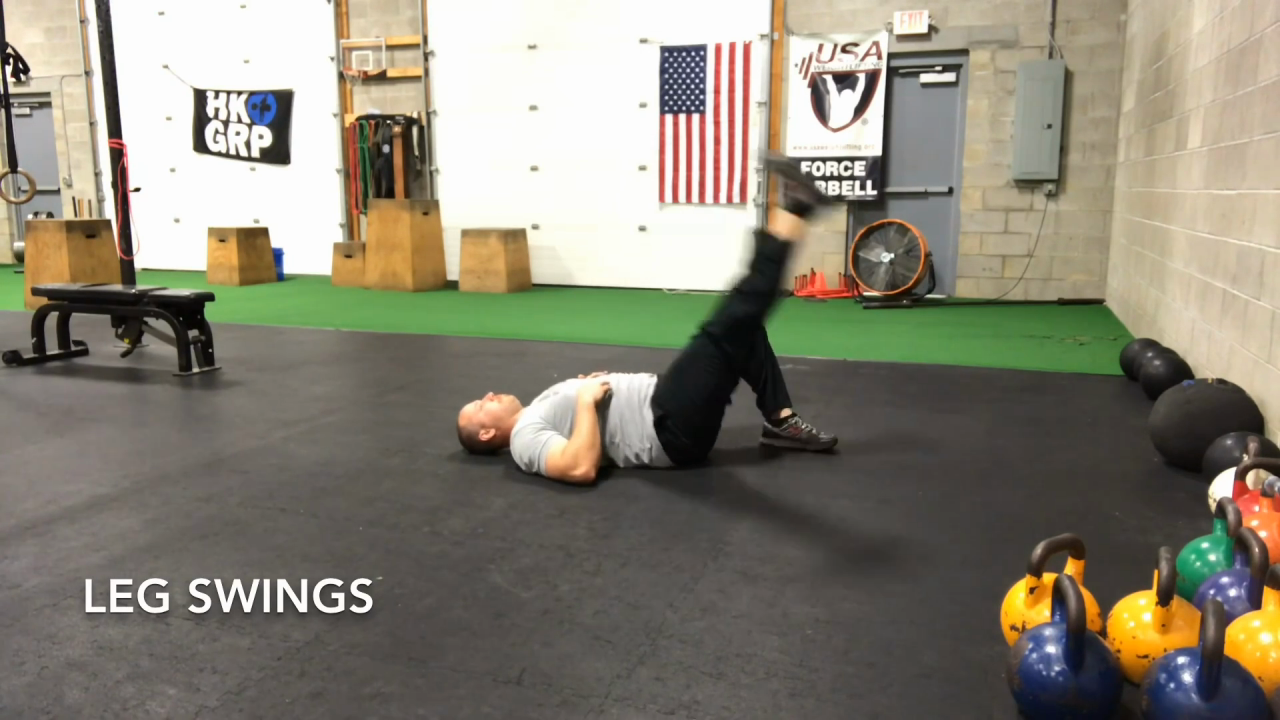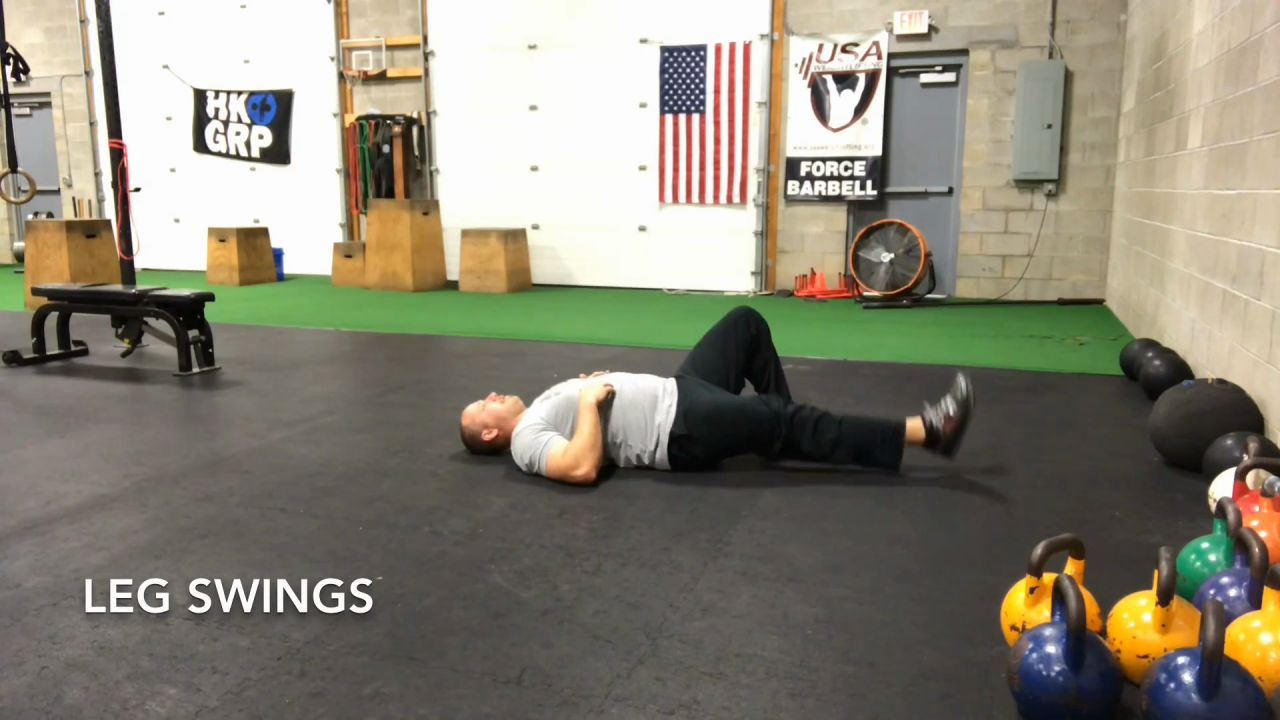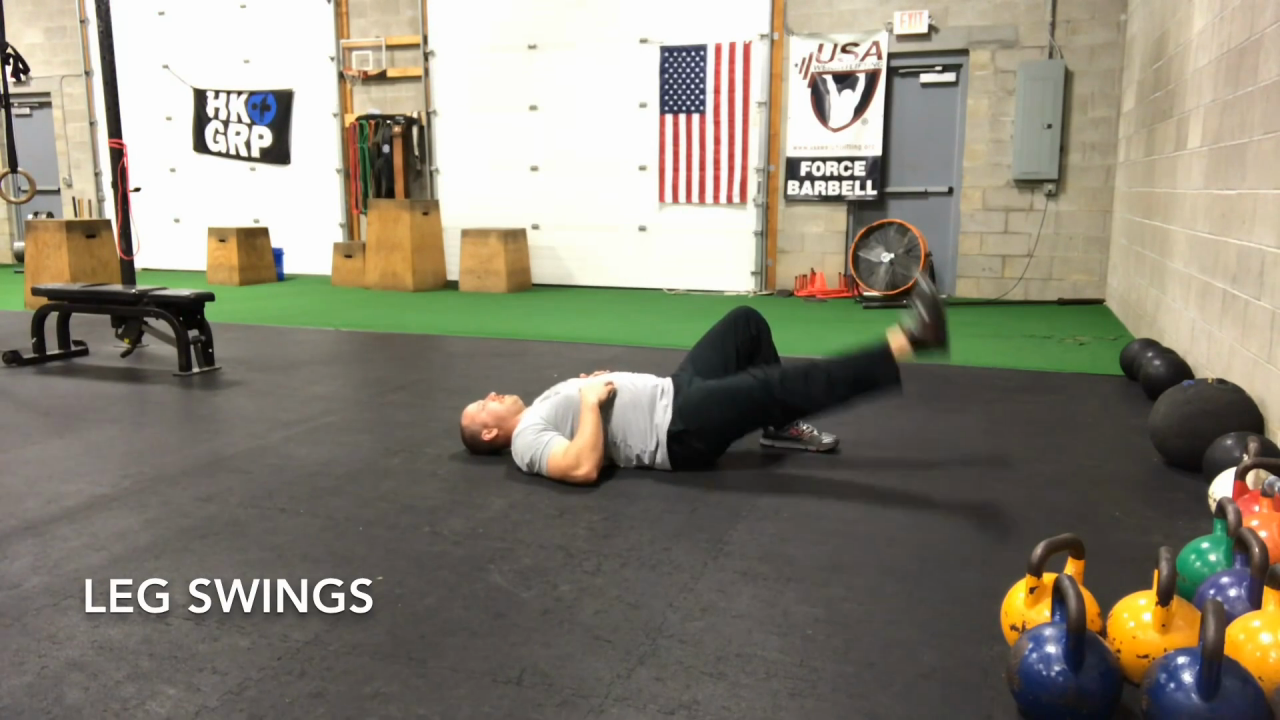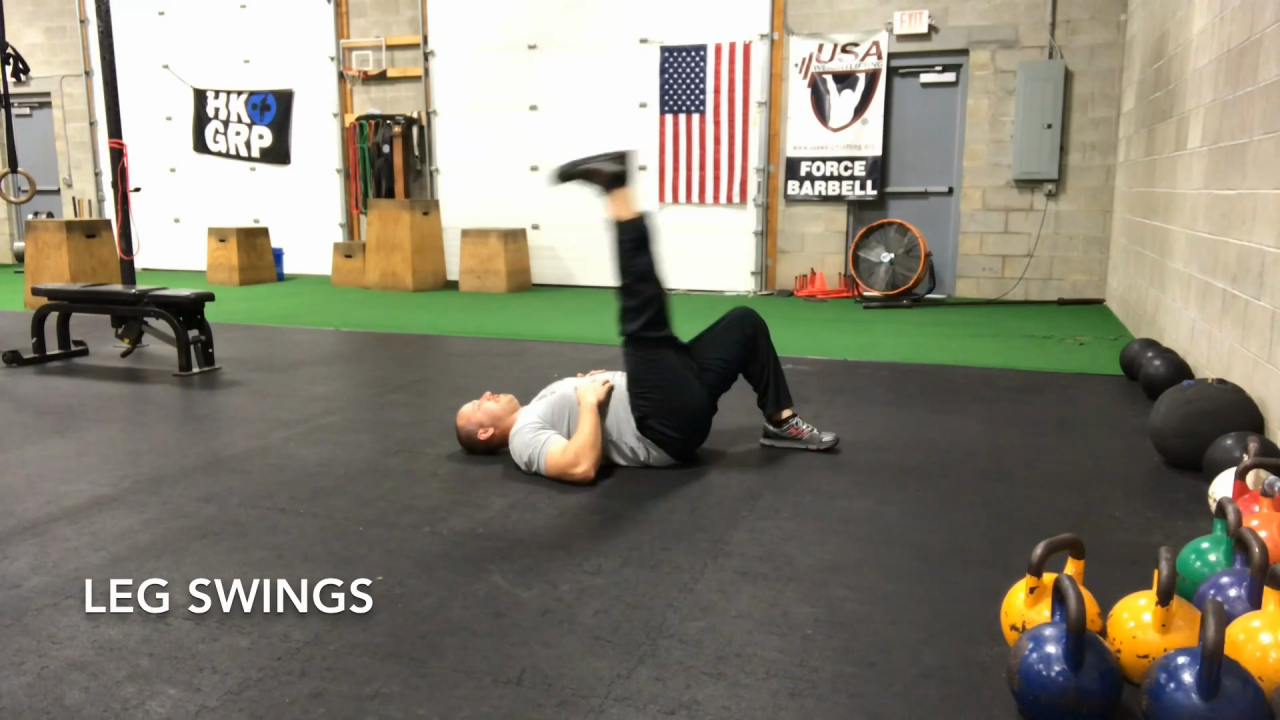
dt=0.5s
person 1, frame 1
left shoulder: (536, 414)
right shoulder: (526, 439)
right elbow: (582, 467)
left wrist: (592, 386)
right wrist: (587, 401)
left hip: (654, 402)
right hip: (675, 432)
left knee: (743, 323)
right knee: (724, 331)
left ankle: (782, 422)
right ankle: (791, 215)
person 1, frame 2
left shoulder: (543, 407)
right shoulder: (527, 440)
right elbow: (583, 467)
left wrist: (591, 387)
right wrist: (589, 402)
left hip: (678, 393)
right hip: (681, 433)
left knee: (746, 323)
right knee: (790, 426)
left ankle: (781, 415)
right ankle: (926, 432)
person 1, frame 3
left shoulder: (542, 407)
right shoulder: (527, 440)
right elbow: (585, 466)
left wrist: (591, 384)
right wrist: (591, 401)
left hip: (674, 392)
right hip: (680, 431)
left knee: (746, 322)
right knee: (776, 387)
left ankle: (784, 426)
right ankle: (903, 342)
person 1, frame 4
left shoulder: (538, 412)
right shoulder: (525, 438)
right elbow: (583, 467)
left wrist: (597, 383)
right wrist: (589, 402)
left hip: (678, 406)
right hip: (670, 425)
left knee: (744, 323)
right knee: (644, 322)
left ankle: (782, 423)
